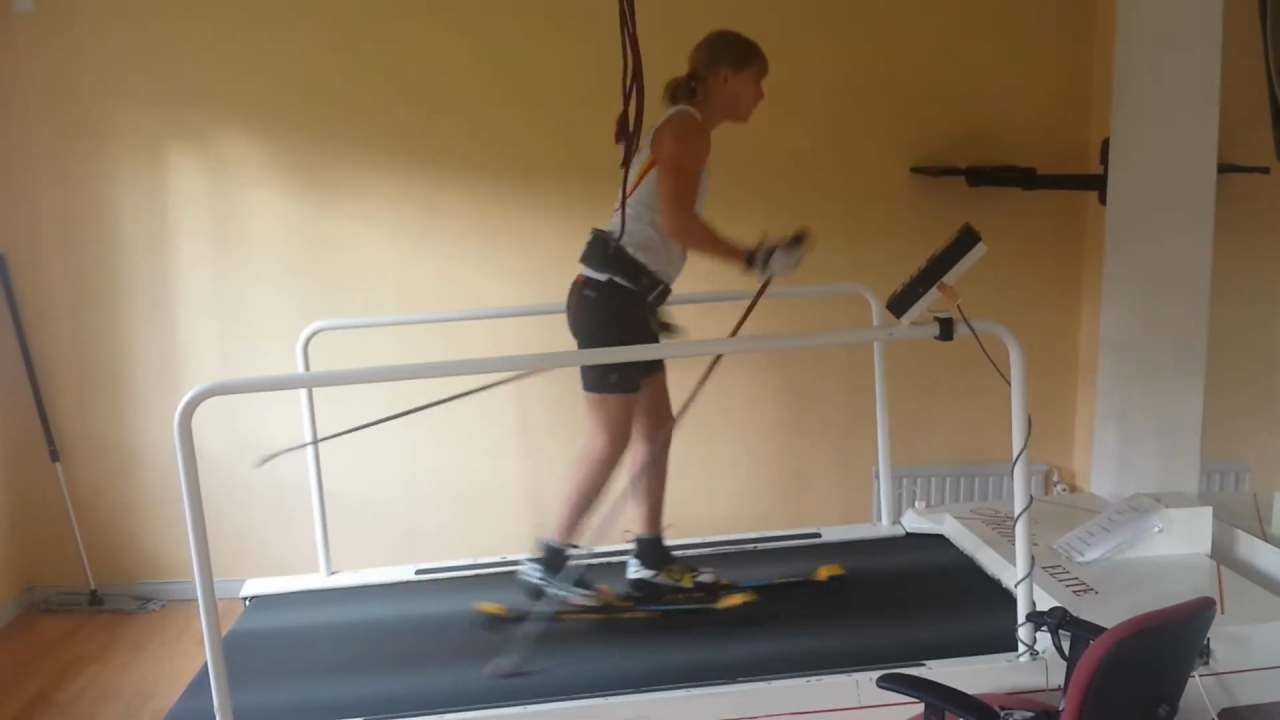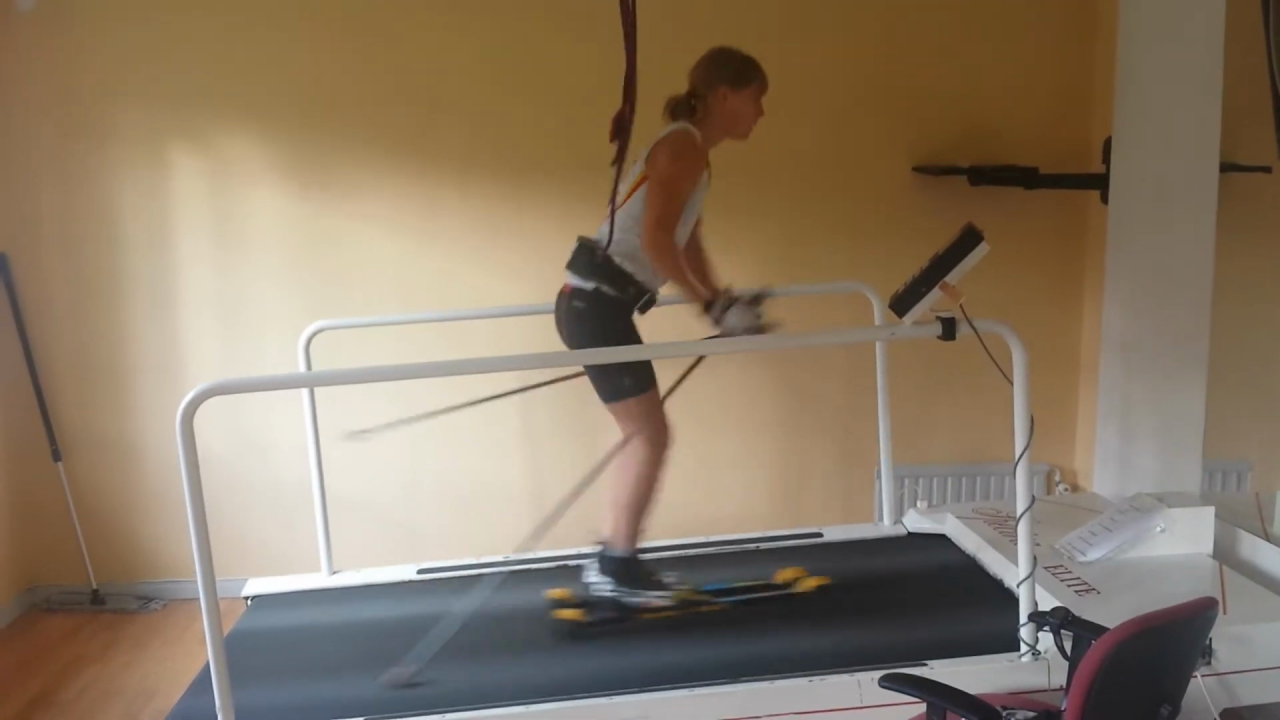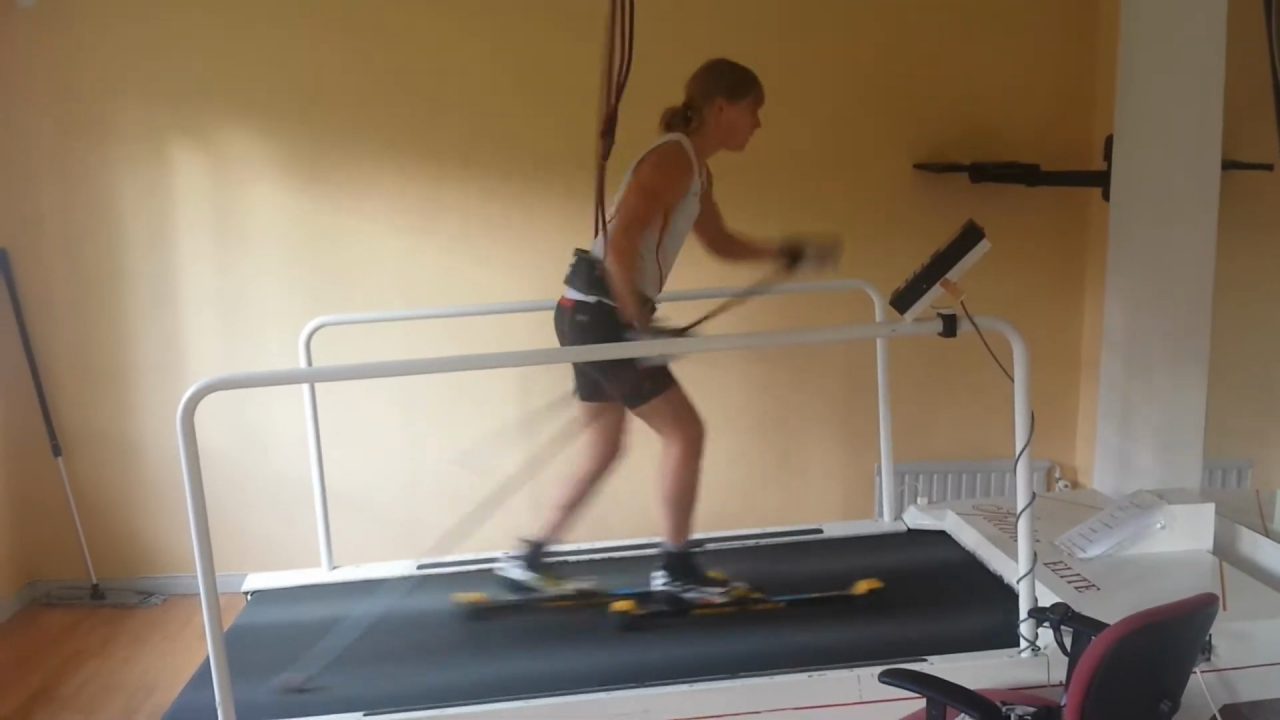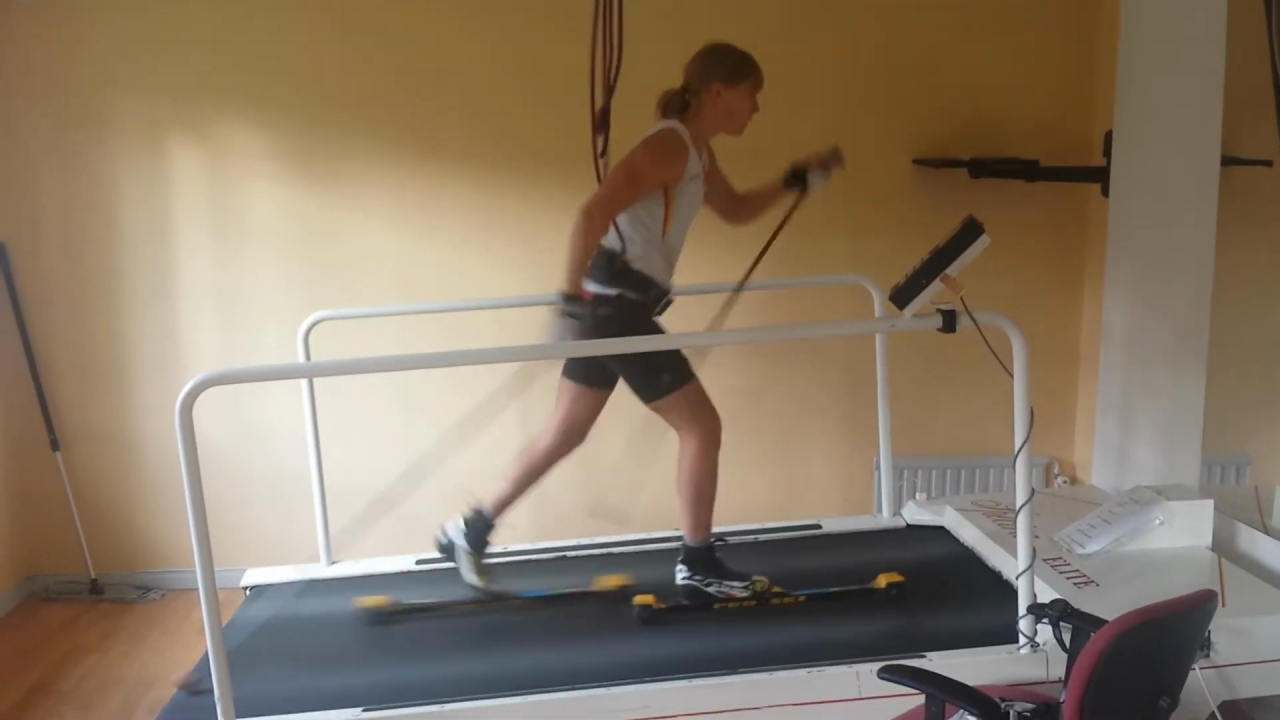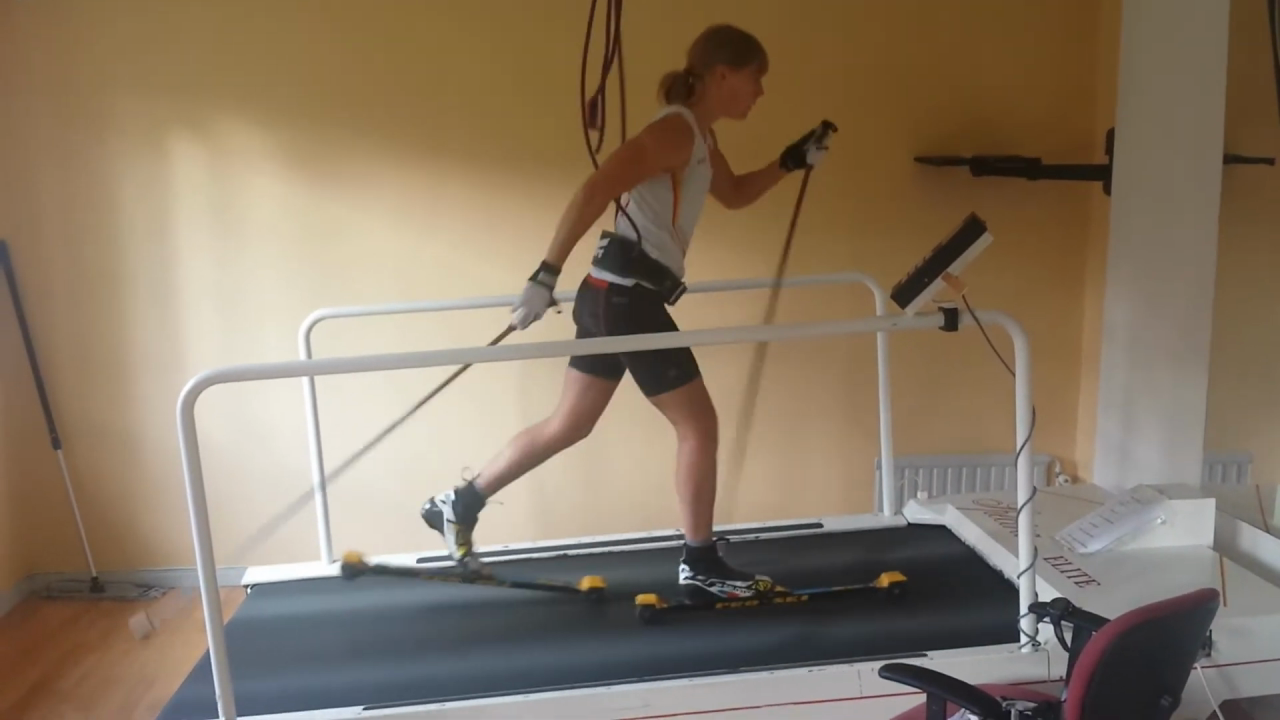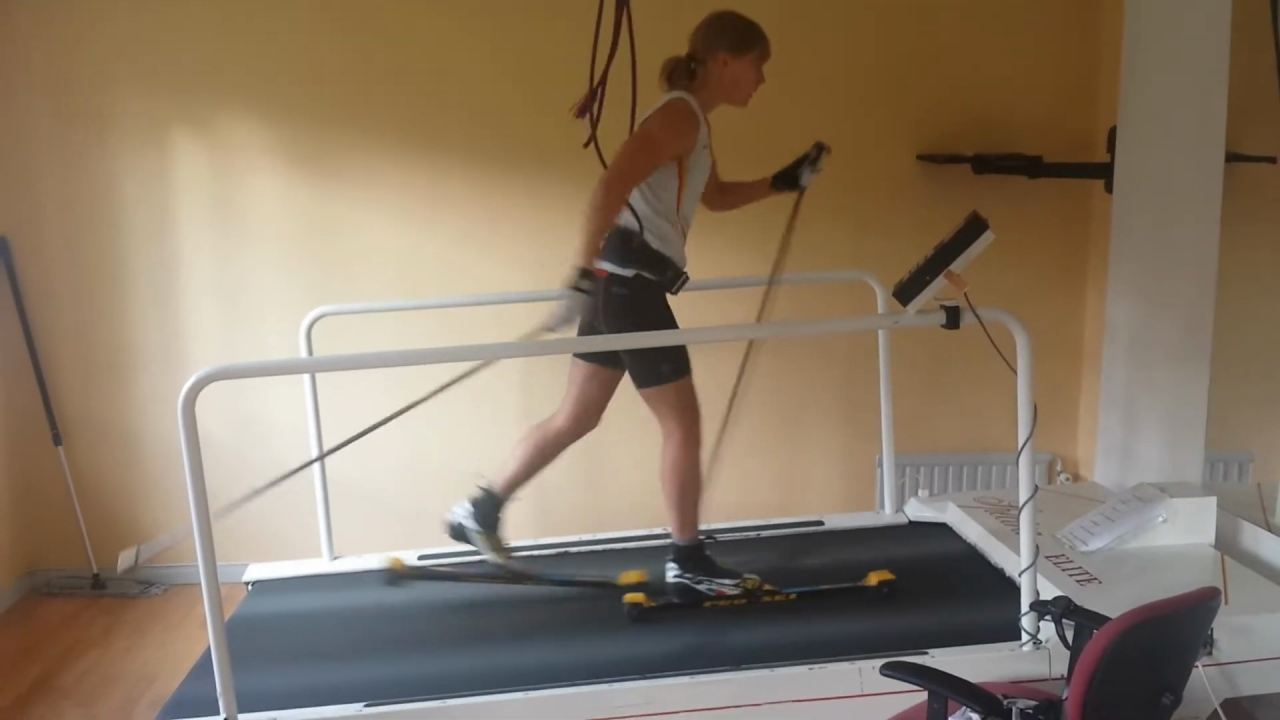
dt=0.1s
person 1, frame 1
left shoulder: (686, 132)
right shoulder: (686, 128)
right elbow: (676, 223)
left wrist: (652, 306)
right wrist: (752, 258)
left hip: (616, 294)
right hip: (608, 295)
left knee: (653, 426)
right knee: (614, 436)
left ankle: (648, 556)
right ankle: (547, 562)
person 1, frame 2
left shoulder: (687, 151)
right shoulder: (682, 147)
left elbow: (688, 245)
right elbow: (655, 242)
left wrist: (721, 304)
right wrist: (714, 306)
left hip: (603, 303)
right hip: (596, 303)
left knee: (643, 436)
right knee: (651, 437)
left ankle: (613, 564)
right ankle: (617, 568)
person 1, frame 3
left shoulder: (694, 165)
right shoulder: (671, 159)
left elbow: (720, 244)
right elbow: (621, 239)
left wrist: (789, 254)
right wrist: (638, 325)
left hip: (600, 313)
right hip: (596, 313)
left knee: (604, 446)
right knee: (684, 433)
left ankle: (531, 556)
right ankle: (676, 569)
person 1, frame 4
left shoulder: (697, 153)
right shoulder: (669, 146)
left elbow: (736, 210)
right elbow: (594, 212)
left wrist: (795, 180)
right wrist: (569, 300)
left hip: (614, 305)
right hip: (616, 307)
left knee: (564, 433)
right knee: (701, 428)
left ankle: (473, 529)
right ankle: (698, 567)
person 1, frame 5
left shoulder: (698, 134)
right shoulder: (674, 131)
left elbow: (733, 192)
right elbow: (593, 191)
left wrist: (793, 159)
right wrist: (546, 273)
left hip: (612, 294)
right hip: (629, 296)
left knee: (567, 425)
right knee: (698, 426)
left ankle: (459, 504)
right ankle: (700, 564)
person 1, frame 6
left shoulder: (695, 118)
right shoulder: (678, 116)
left elbow: (715, 197)
right elbow: (612, 186)
left wrist: (783, 180)
right wrist: (580, 279)
left hip: (618, 286)
right hip: (628, 286)
left knee: (576, 417)
right knee: (682, 423)
left ankle: (481, 510)
right ankle: (688, 563)
